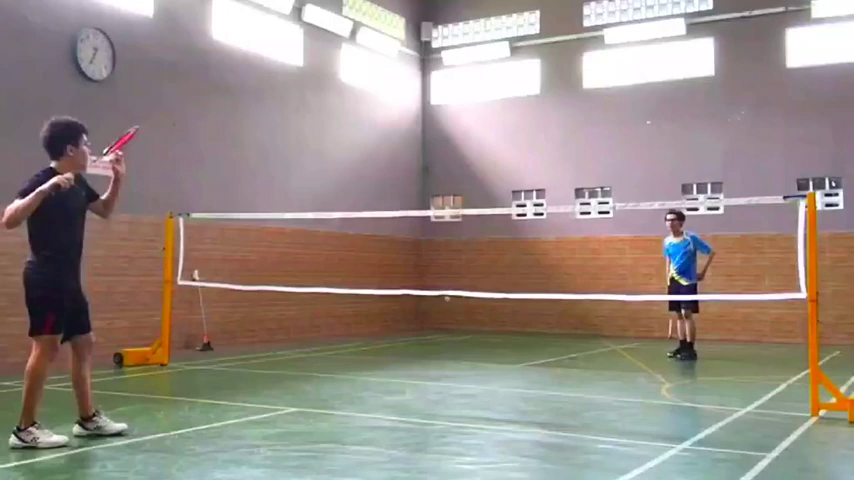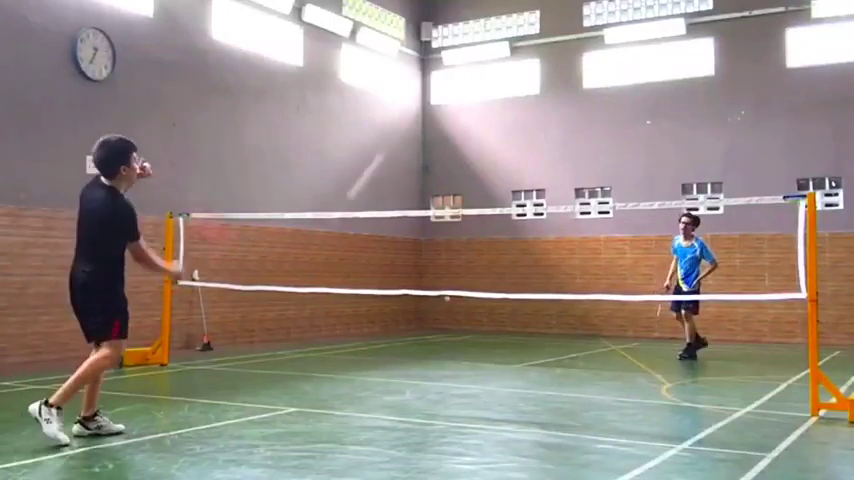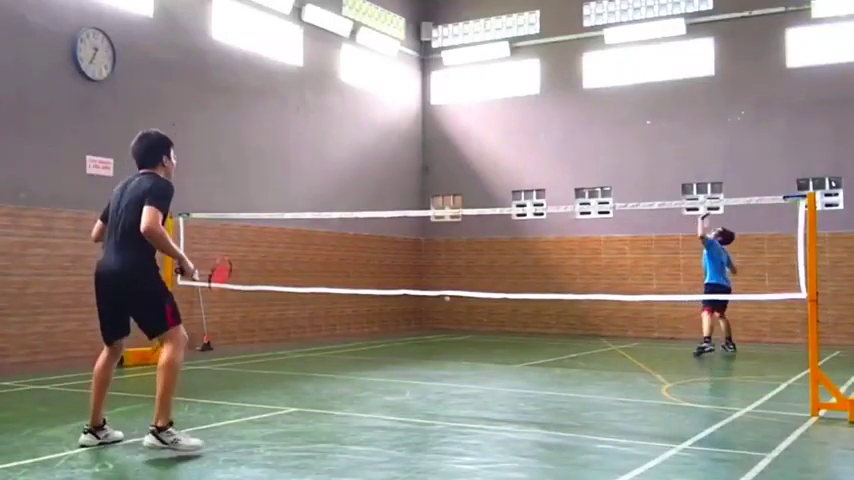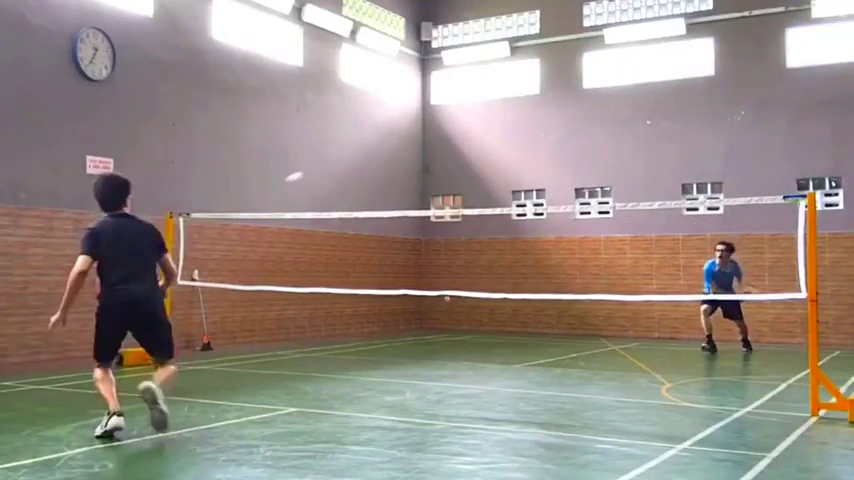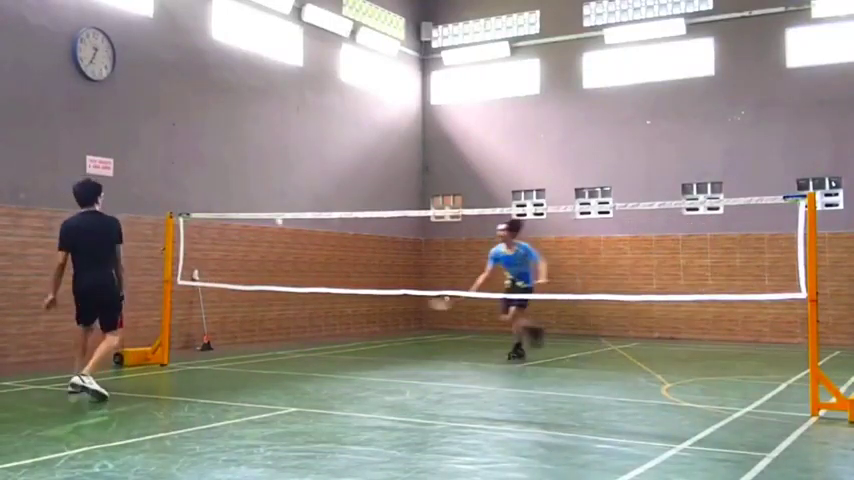
dt=1s
person 1, frame 1
left shoulder: (78, 183)
right shoulder: (43, 181)
left elbow: (104, 210)
left wrist: (117, 178)
right wrist: (47, 189)
left hip: (68, 280)
right hip: (45, 279)
left knee: (83, 344)
right knee: (46, 347)
left ankle: (88, 418)
person 1, frame 2
left shoulder: (93, 187)
right shoulder: (120, 209)
right elbow: (140, 256)
left wrist: (134, 179)
right wrist: (169, 269)
left hip: (83, 281)
right hip: (103, 285)
left knee: (103, 346)
right knee: (111, 351)
left ankle: (89, 417)
right ankle: (52, 405)
person 1, frame 3
left shoulder: (122, 188)
right shoulder: (159, 186)
left elbow: (97, 235)
right elbow: (149, 228)
right wrist: (182, 258)
left hip: (106, 273)
right hip: (136, 273)
left knee: (112, 347)
right knee: (175, 340)
left ankle: (95, 427)
right ankle: (162, 428)
person 1, frame 4
left shoulder: (95, 232)
right shoulder: (148, 229)
left elbow: (81, 269)
right elbow: (171, 271)
left wrist: (63, 310)
right wrist: (161, 289)
left hip: (113, 305)
right hip: (150, 304)
left knee: (102, 369)
right knee: (166, 365)
left ankle: (114, 413)
right ankle: (153, 387)
person 1, frame 5
left shoulder: (68, 225)
right shoulder: (112, 223)
left elbow: (61, 262)
right elbow: (118, 262)
left wrist: (53, 292)
right wrist: (121, 291)
left hip: (82, 285)
right hip: (105, 285)
left knee: (85, 328)
right knee: (112, 336)
right ankle: (86, 374)
person 2, frame 1
left shoulder: (691, 238)
right shoulder: (667, 242)
left elbow: (711, 252)
left wrist: (703, 271)
right wrist: (668, 283)
left hip: (688, 282)
right hip: (674, 282)
left knee: (687, 314)
right knee: (678, 315)
left ankle: (690, 349)
right ankle: (682, 346)
person 2, frame 2
left shoulder: (699, 244)
right shoulder: (676, 241)
left elbow: (714, 264)
left wrist: (699, 279)
right wrist: (668, 279)
left hip: (691, 286)
right hip: (679, 284)
left knee: (686, 314)
right knee: (678, 315)
left ankle: (690, 349)
right ankle: (698, 339)
person 2, frame 3
left shoulder: (712, 244)
right shoulder: (724, 252)
left elbow: (701, 235)
right elbow: (734, 270)
left wrist: (701, 220)
left hip: (713, 285)
right hip: (725, 286)
left knee: (707, 313)
right knee: (720, 314)
left ankle: (706, 343)
right ankle: (729, 342)
person 2, frame 4
left shoulder: (734, 265)
right shoulder: (709, 267)
left elbow: (740, 280)
right elbow: (713, 289)
right wrist: (724, 294)
left hip: (729, 294)
right hip: (712, 295)
left knee: (740, 322)
right knee: (704, 309)
left ankle: (745, 342)
right ankle: (710, 342)
person 2, frame 5
left shoulder: (523, 248)
right shoulder: (496, 251)
left elbow: (540, 261)
right elbow: (486, 272)
left wrist: (542, 277)
right wrist: (473, 289)
left hip: (524, 286)
right hip: (511, 286)
left knee: (513, 314)
right knee: (506, 317)
left ankle: (518, 348)
right ankle: (533, 329)
